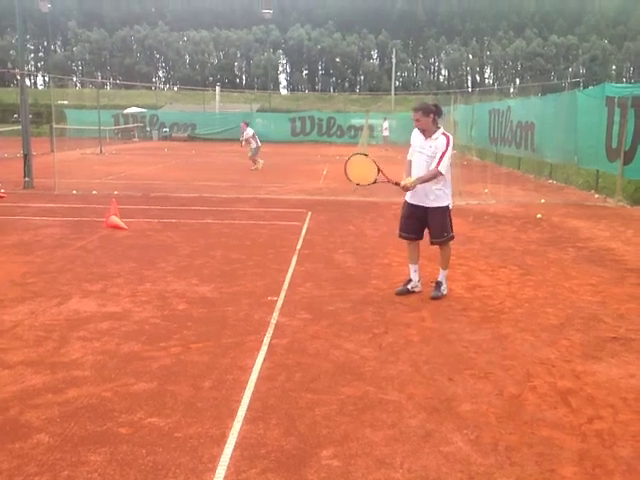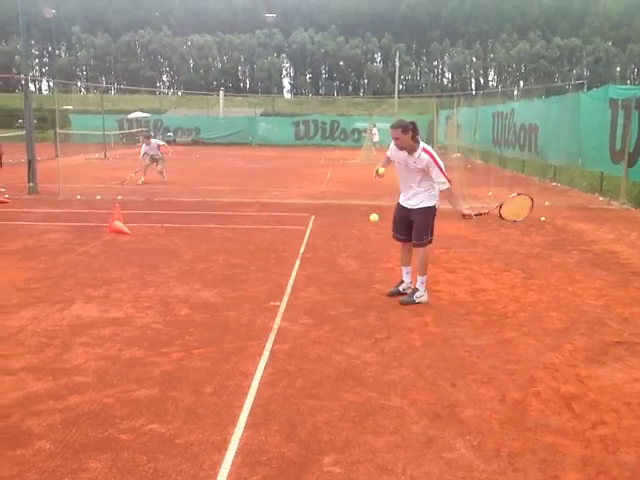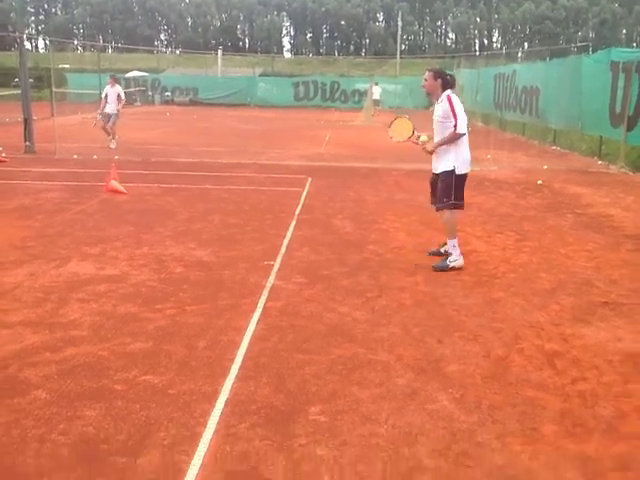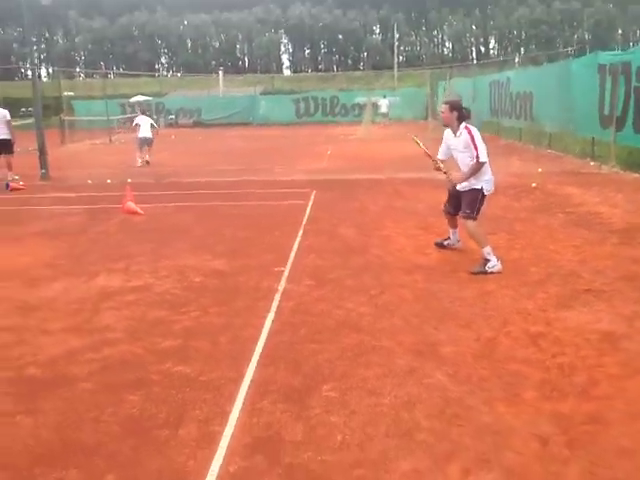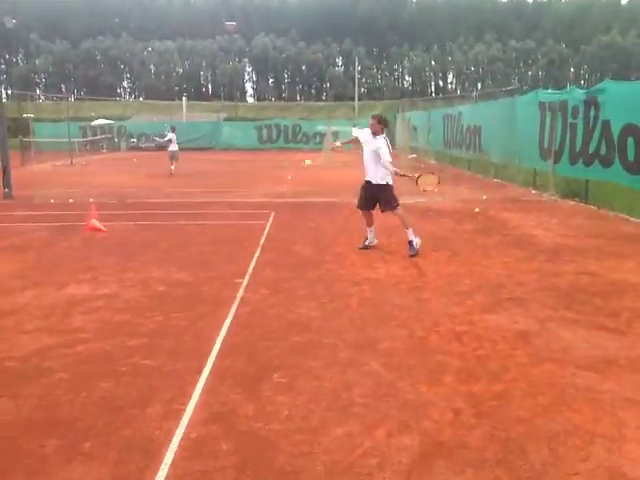
dt=1s
person 1, frame 1
left shoulder: (445, 139)
right shoulder: (415, 134)
left elbow: (438, 170)
left wrist: (415, 182)
right wrist: (406, 178)
left hip: (438, 201)
right hip: (414, 199)
left knee: (442, 242)
right knee: (411, 239)
left ankle: (442, 282)
right ankle: (414, 281)
person 1, frame 2
left shoulder: (427, 156)
right shoulder: (396, 145)
left elbow: (444, 183)
left wrist: (458, 207)
right wrist: (381, 168)
left hip: (424, 204)
right hip: (404, 201)
left knee: (419, 244)
right knee: (405, 242)
left ankle: (420, 290)
right ankle: (406, 283)
person 1, frame 3
left shoulder: (450, 100)
right shoulder: (439, 102)
left elbow: (460, 130)
left wrist: (435, 145)
right wrist: (429, 142)
left hip: (452, 164)
right hip: (442, 163)
left knee: (446, 207)
right knee: (440, 205)
left ankle: (454, 255)
right ankle: (451, 246)
person 1, frame 4
left shoulder: (469, 133)
right shoulder: (447, 134)
left elbow: (481, 162)
right elbow: (443, 157)
left wrist: (462, 177)
left hip: (478, 183)
right hip: (463, 182)
left knee: (468, 221)
right knee: (449, 211)
left ankle: (492, 261)
right ankle: (454, 240)
person 1, frame 5
left shoulder: (382, 142)
right shoulder: (367, 133)
left elbow: (386, 162)
right elbow: (357, 137)
left wrist: (395, 171)
left hip: (381, 181)
right hip: (371, 180)
left knee: (395, 209)
right knee: (365, 209)
left ankle: (413, 240)
right ankle: (371, 239)
